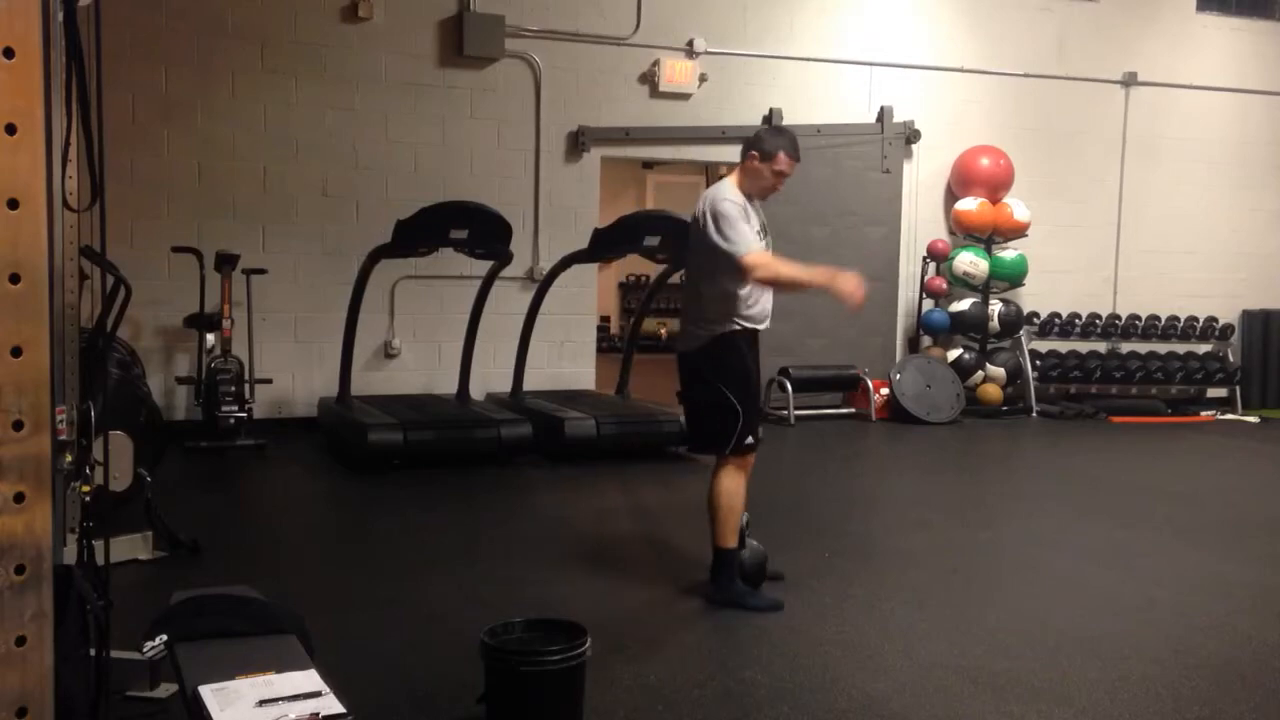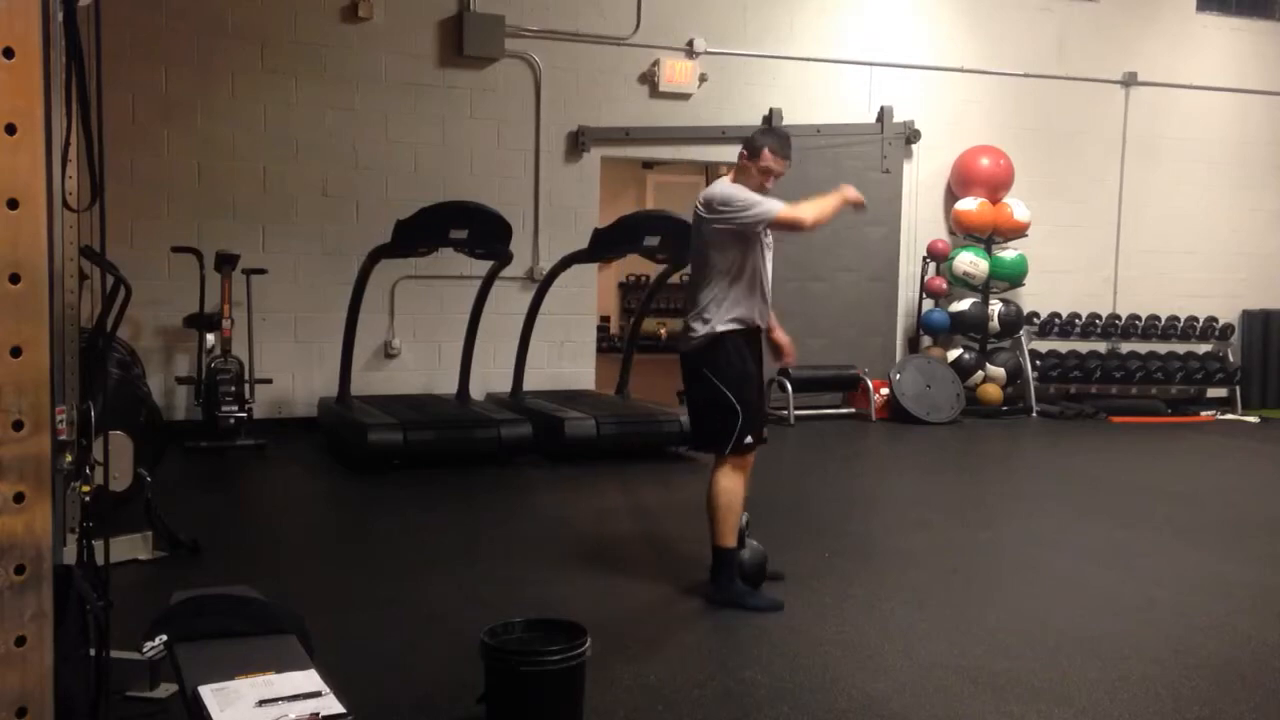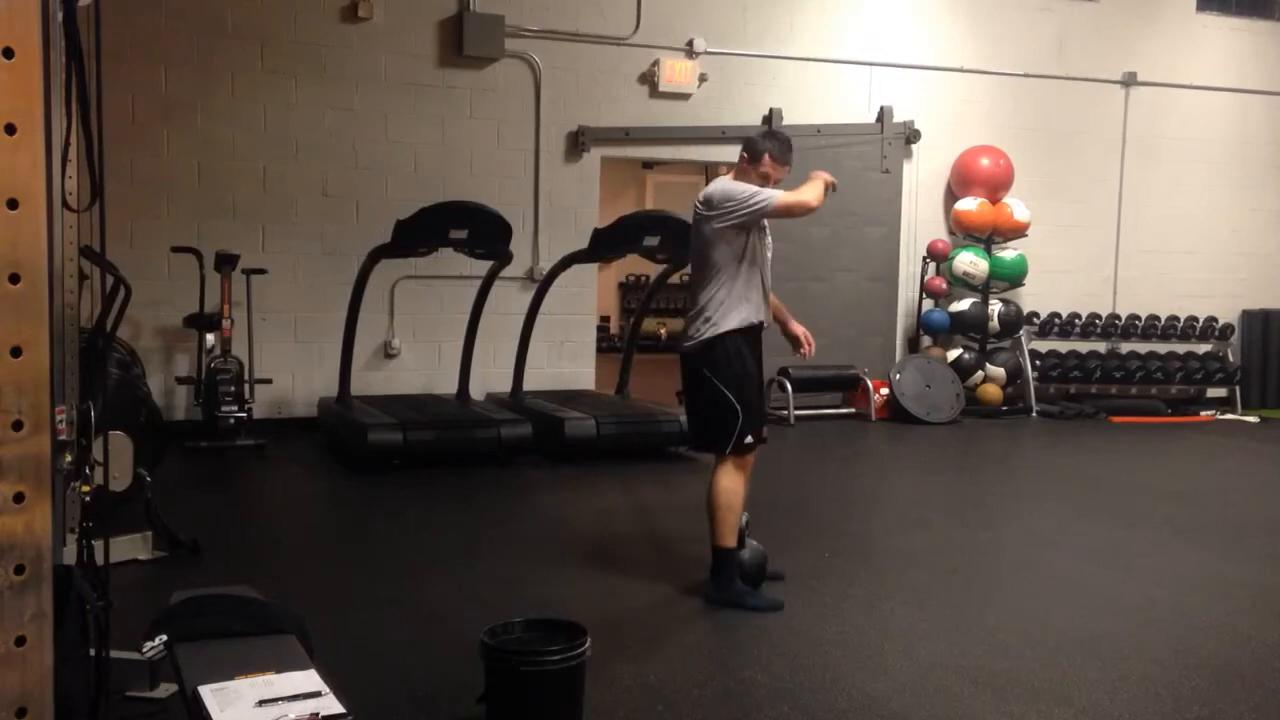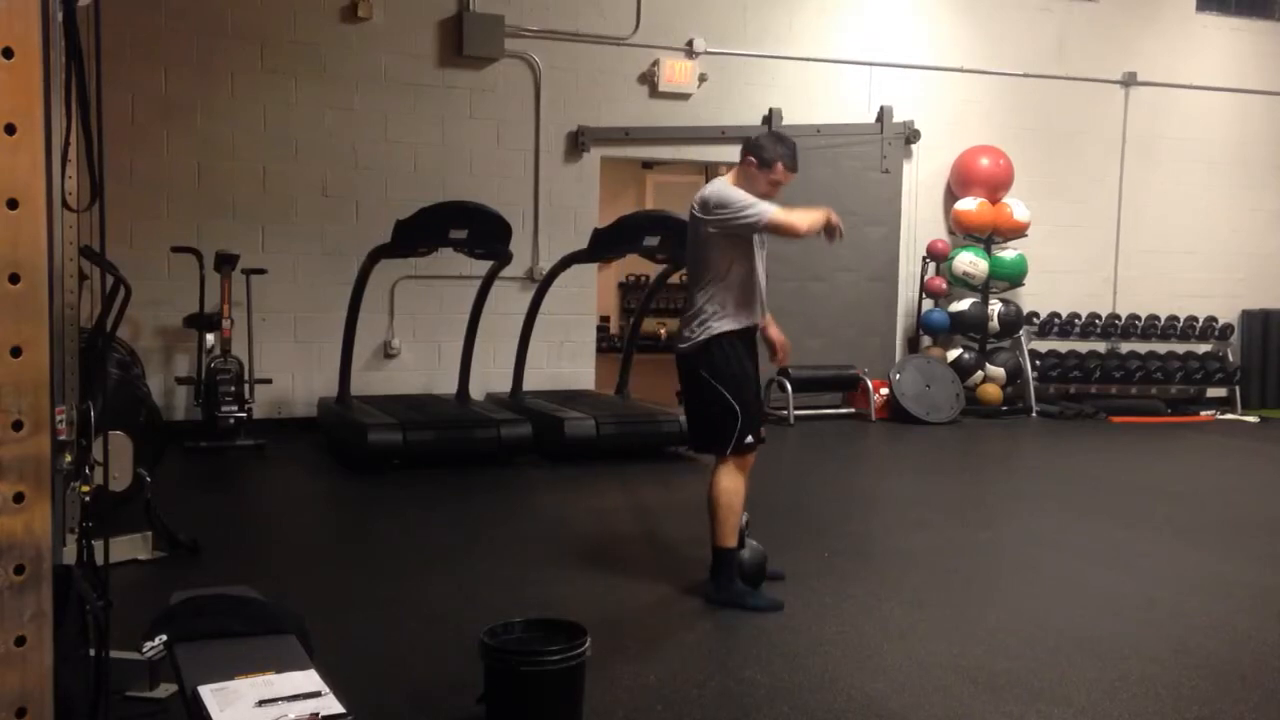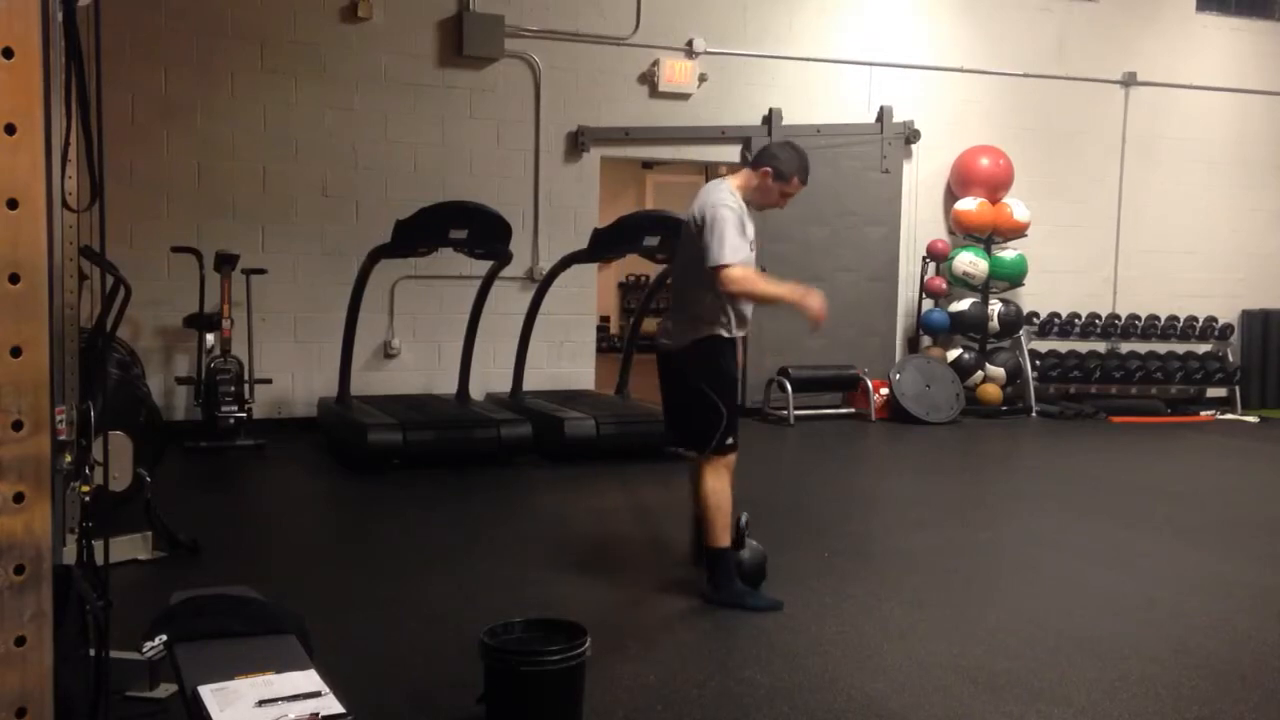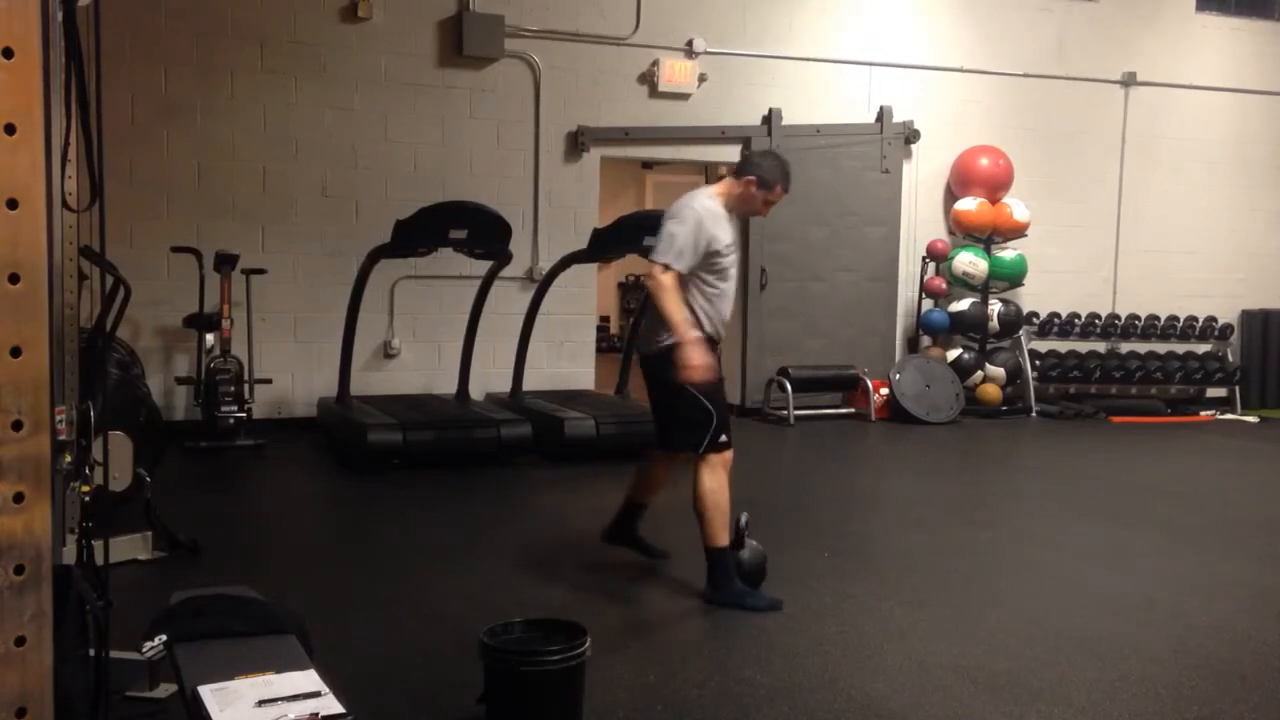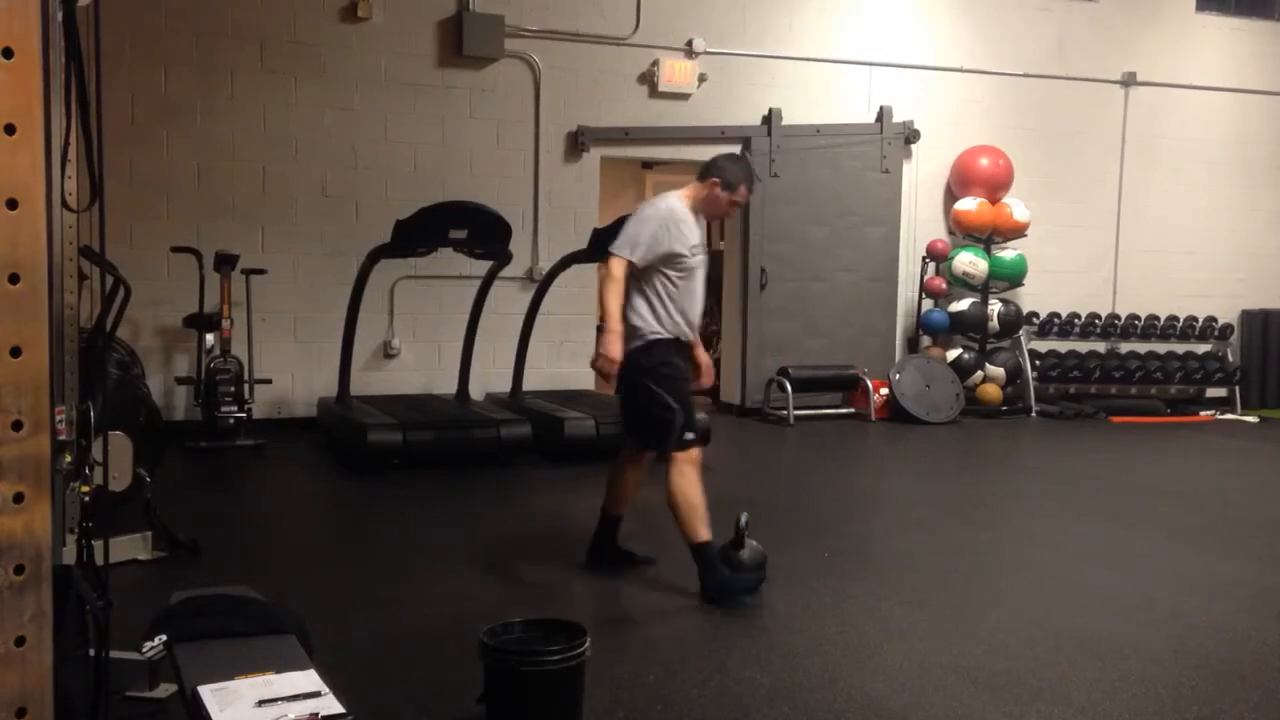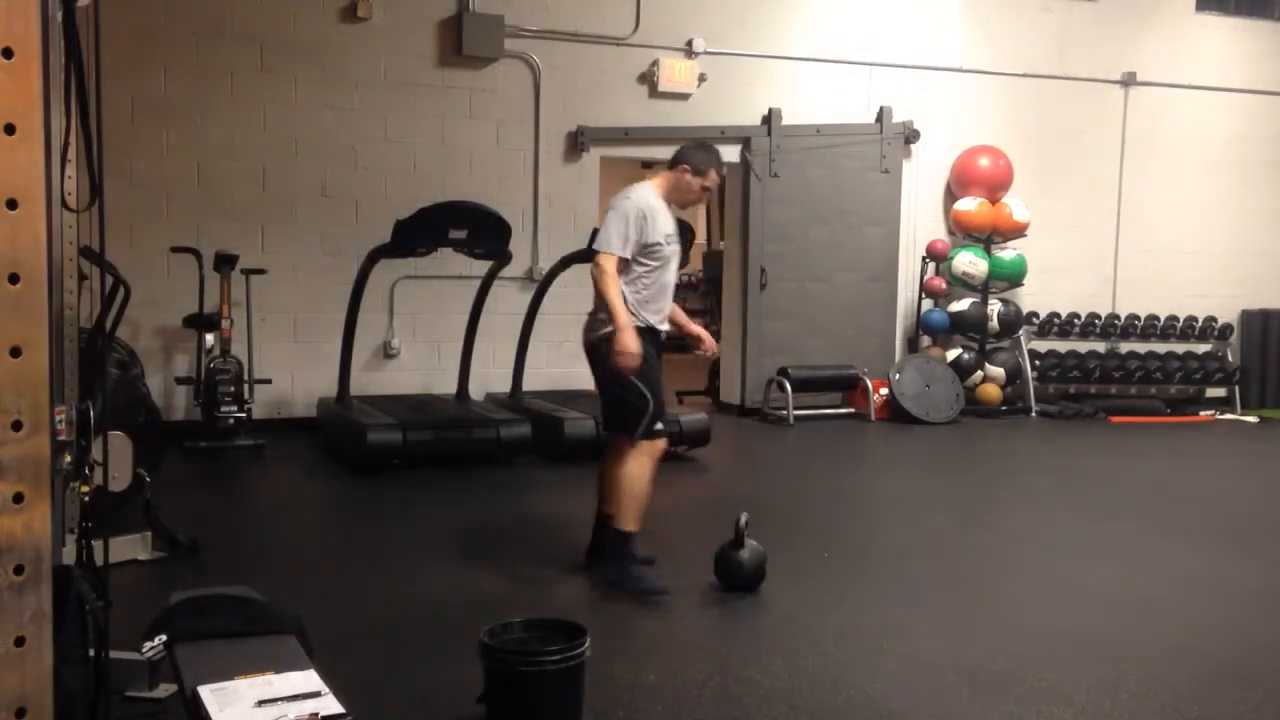
dt=0.2s
person 1, frame 1
left shoulder: (744, 205)
right shoulder: (723, 203)
right elbow: (758, 269)
right wrist: (830, 279)
left hip: (733, 340)
right hip: (718, 345)
left knee: (738, 455)
right knee: (736, 458)
left ankle: (731, 558)
right ankle: (725, 581)
person 1, frame 2
left shoulder: (750, 205)
right shoulder: (724, 198)
right elbow: (802, 219)
left wrist: (772, 329)
right wrist: (842, 195)
left hip: (738, 339)
right hip: (719, 345)
left knee: (742, 454)
right knee: (735, 456)
left ankle: (733, 559)
right ankle: (725, 579)
person 1, frame 3
left shoulder: (746, 206)
right shoulder: (722, 196)
right elbow: (806, 202)
left wrist: (787, 321)
right wrist: (820, 179)
left hip: (739, 337)
right hip: (719, 344)
left knee: (741, 454)
right knee: (735, 456)
left ankle: (733, 556)
right ankle: (724, 579)
person 1, frame 4
left shoulder: (737, 199)
right shoulder: (722, 198)
right elbow: (797, 224)
left wrist: (767, 326)
right wrist: (826, 215)
left hip: (733, 339)
right hip: (716, 344)
left knee: (739, 454)
right knee: (736, 456)
left ankle: (733, 556)
right ankle: (724, 579)
person 1, frame 5
left shoulder: (734, 201)
right shoulder: (722, 205)
right elbow: (734, 280)
left wrist: (742, 328)
right wrist: (801, 296)
left hip: (704, 340)
right hip: (702, 344)
left knee: (708, 447)
right knee: (721, 454)
left ankle: (705, 541)
right ankle: (722, 578)
person 1, frame 6
left shoulder: (724, 215)
right shoulder: (696, 212)
right elbow: (661, 277)
right wrist: (689, 345)
left hip: (691, 346)
right hip: (680, 349)
left knee: (676, 446)
right knee: (716, 455)
left ankle: (624, 525)
right ankle: (723, 580)
person 1, frame 7
left shoulder: (692, 221)
right shoulder: (661, 213)
right elbow: (616, 270)
left wrist: (697, 349)
right wrist: (611, 333)
left hip: (667, 346)
right hip: (648, 349)
left knee: (641, 447)
right knee: (685, 453)
left ankle: (603, 543)
right ankle: (712, 573)
person 1, frame 8
left shoulder: (663, 210)
right shoulder: (634, 204)
right elbow: (604, 267)
left wrist: (687, 325)
right wrist: (623, 328)
left hip: (646, 338)
right hip: (622, 339)
left knee: (627, 442)
right knee: (649, 441)
left ankle: (605, 543)
right ankle: (618, 556)
